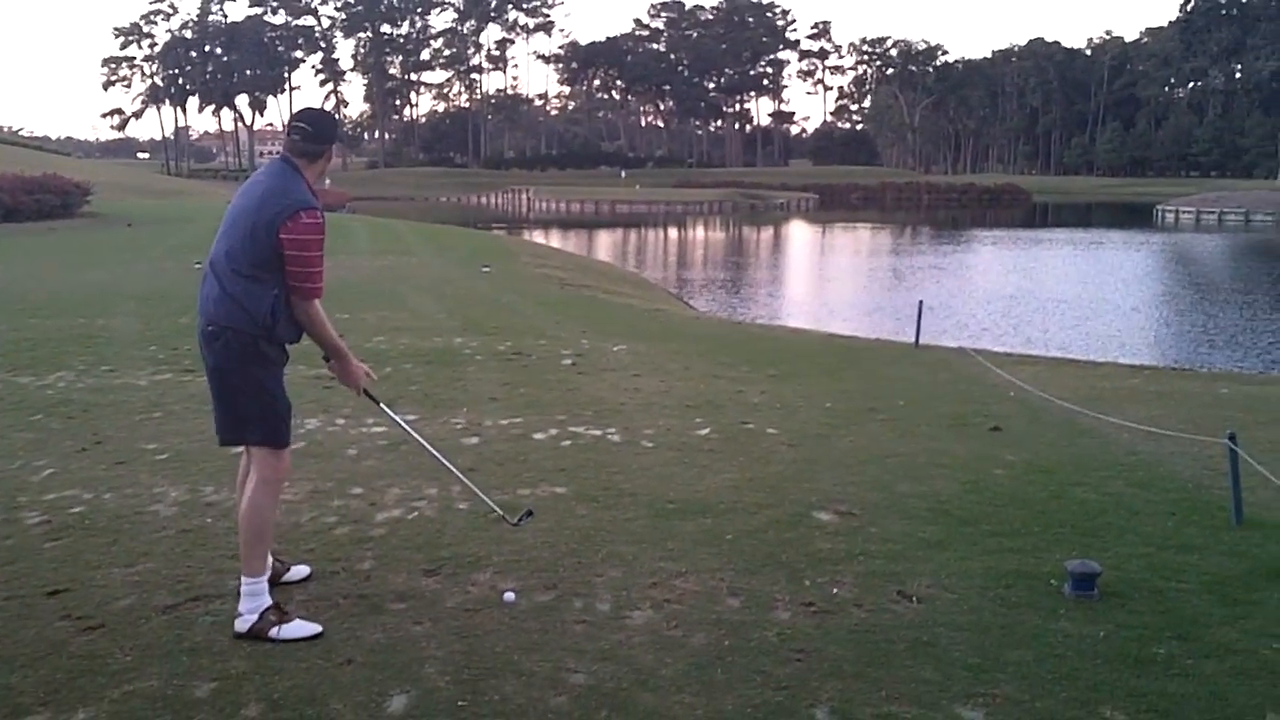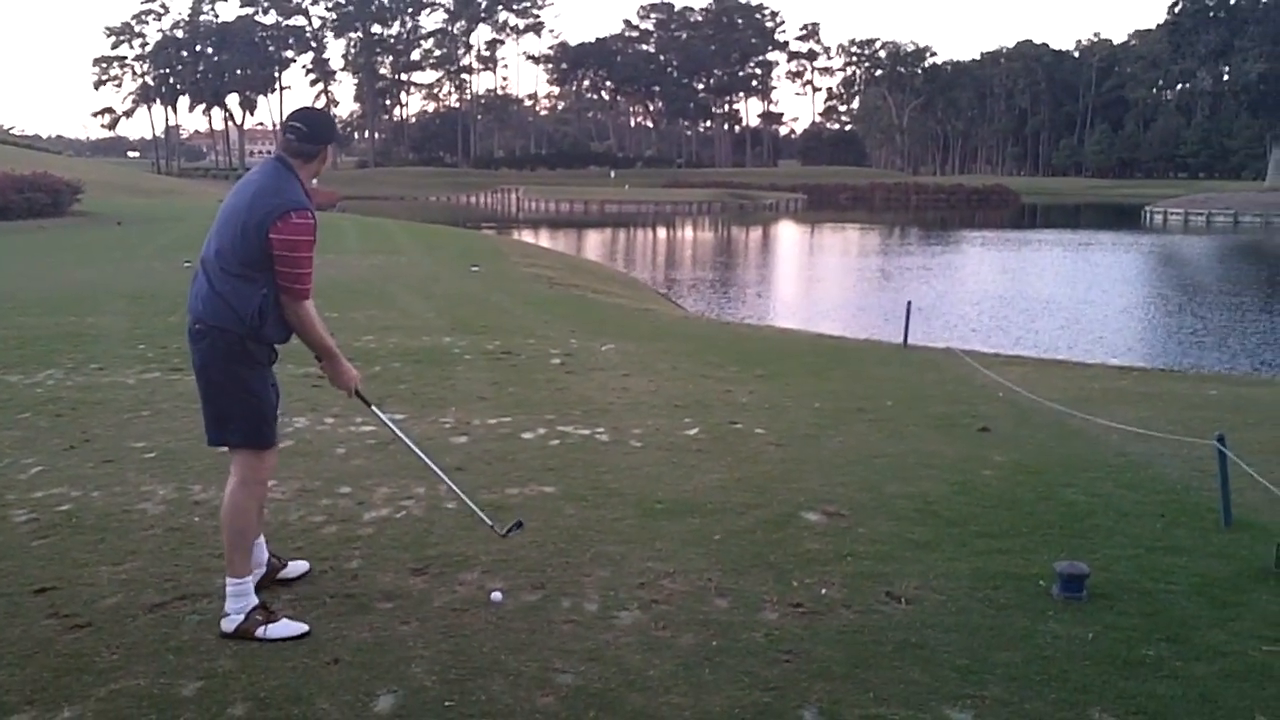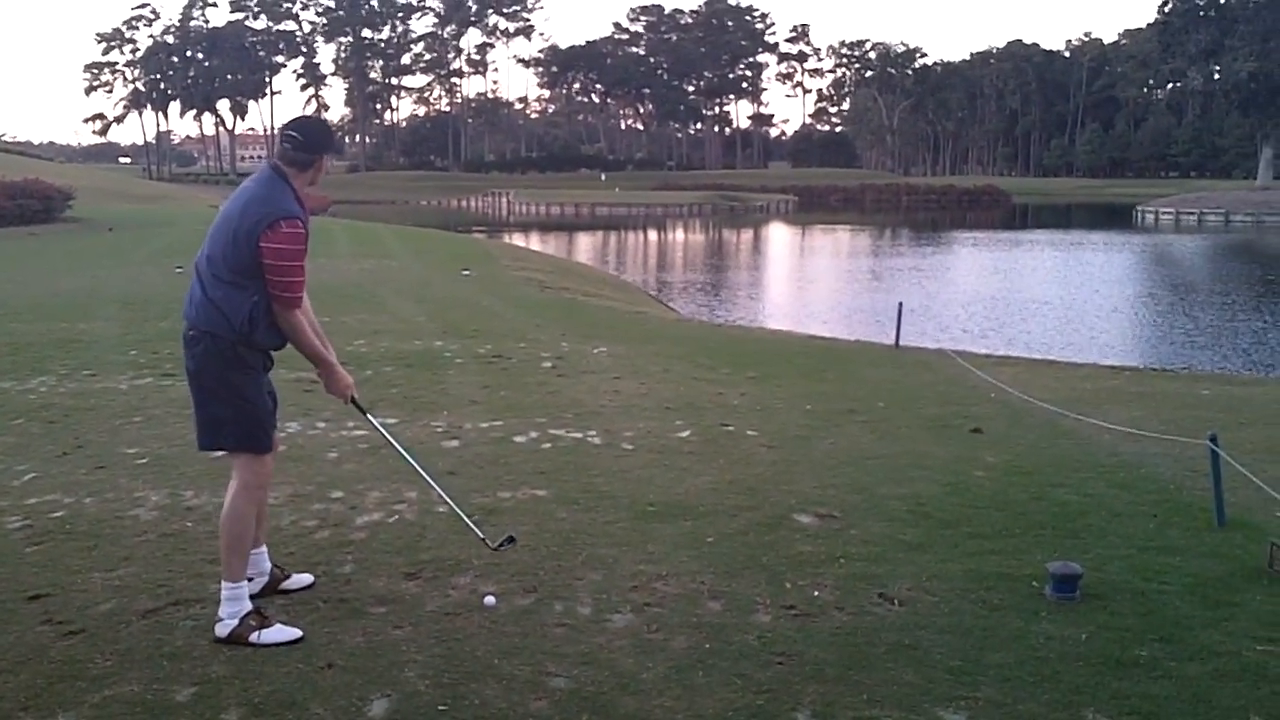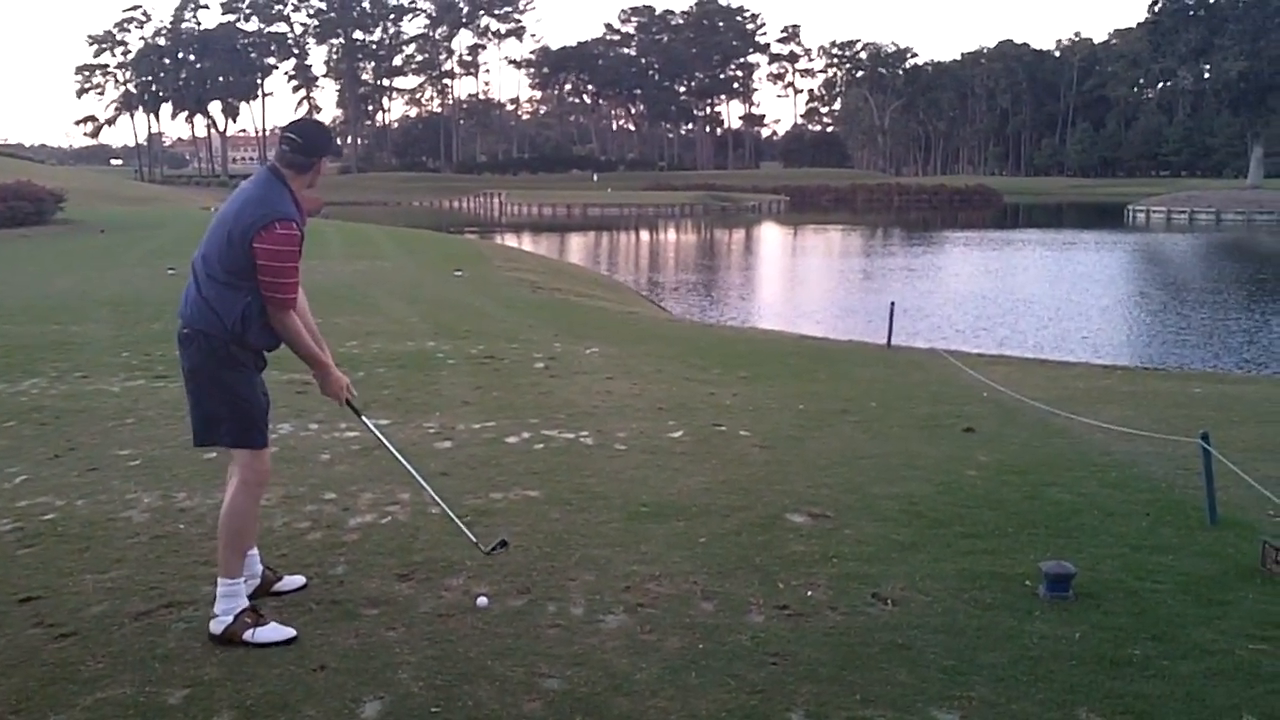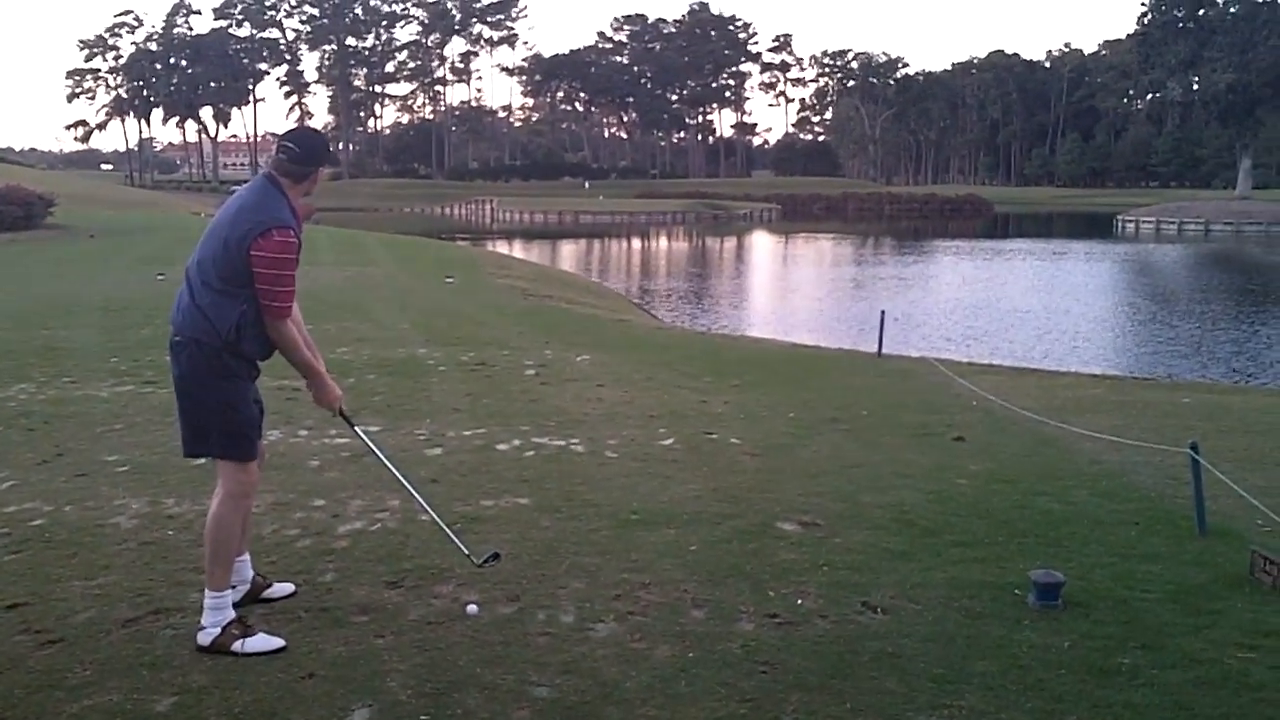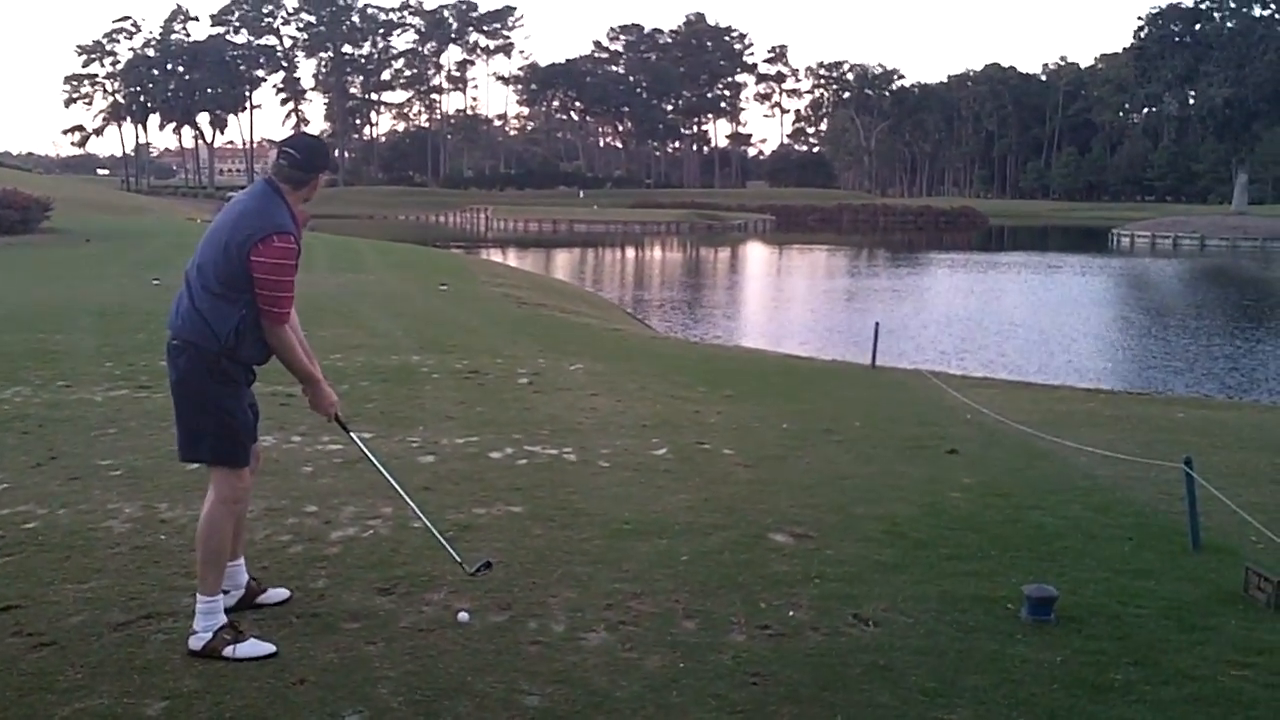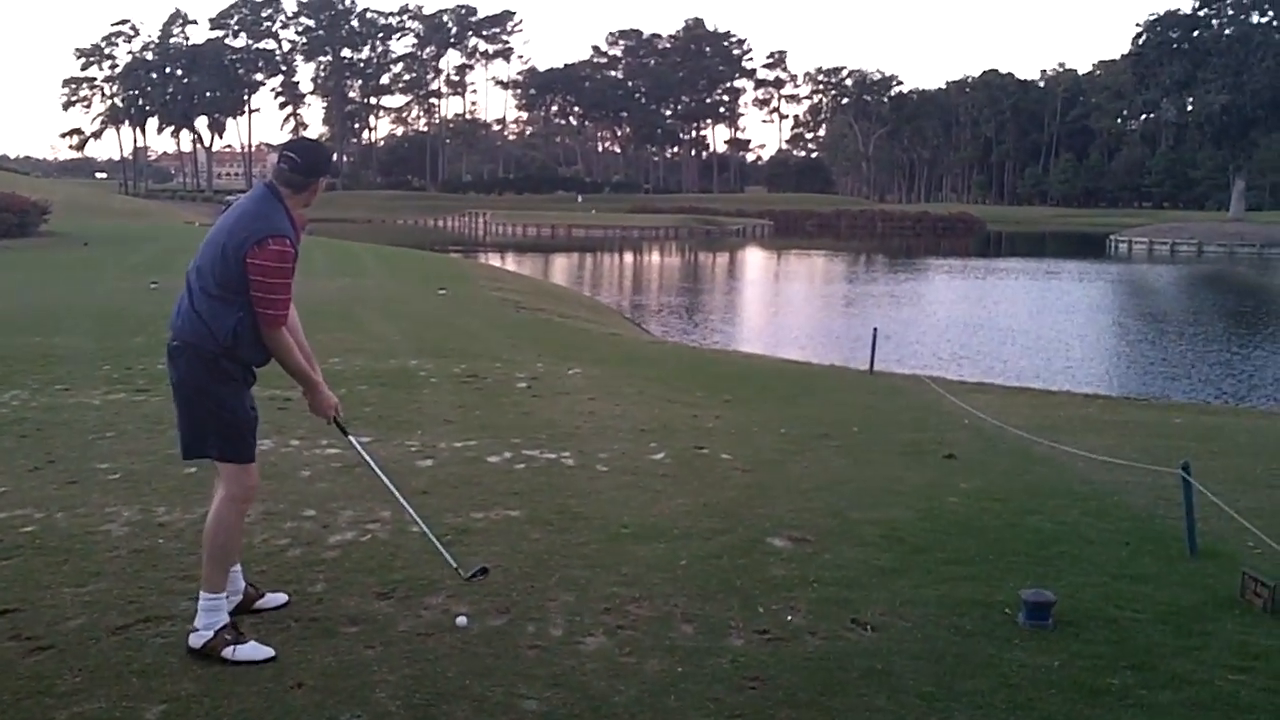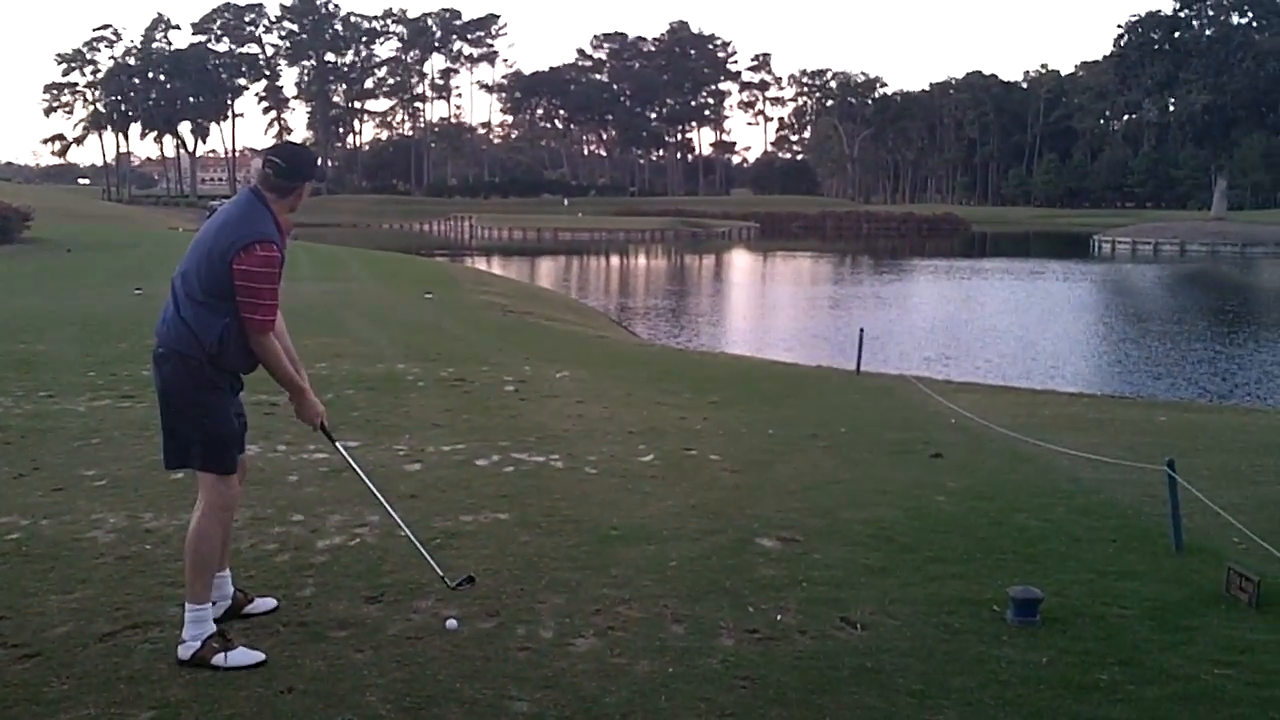
dt=0.2s
person 1, frame 1
left shoulder: (264, 182)
right shoulder: (301, 209)
right elbow: (303, 303)
left wrist: (334, 347)
right wrist: (343, 358)
left hip: (228, 330)
right hip: (246, 341)
left knee: (257, 451)
right knee: (271, 465)
left ankle: (260, 563)
right ankle: (253, 608)
person 1, frame 2
left shoulder: (261, 180)
right shoulder: (292, 209)
right elbow: (294, 304)
left wrist: (328, 344)
right wrist: (334, 361)
left hip: (225, 331)
right hip: (233, 341)
left knee: (259, 447)
right knee: (252, 464)
left ankle: (256, 560)
right ankle: (239, 608)
person 1, frame 3
left shoulder: (261, 188)
right shoulder: (283, 218)
left elbow: (292, 291)
right elbow: (287, 311)
left wrist: (327, 350)
right wrist: (329, 370)
left hip: (228, 339)
right hip: (226, 347)
left knee: (260, 454)
right knee: (252, 470)
left ankle: (257, 570)
right ankle: (234, 612)
person 1, frame 4
left shoulder: (262, 190)
right shoulder: (278, 219)
left elbow: (289, 291)
right elbow: (281, 313)
left wrist: (324, 352)
right wrist: (323, 371)
left hip: (221, 339)
right hip: (220, 347)
left knee: (253, 454)
right knee: (251, 467)
left ankle: (249, 571)
right ankle: (229, 609)
person 1, frame 5
left shoulder: (256, 197)
right shoulder: (276, 228)
left elbow: (284, 302)
right elbow: (276, 322)
left wrist: (317, 361)
right wrist: (318, 380)
left hip: (214, 347)
right hip: (213, 355)
left knee: (249, 459)
right knee: (237, 478)
left ankle: (239, 577)
right ankle: (216, 620)
person 1, frame 6
left shoulder: (257, 202)
right shoulder: (276, 233)
left elbow: (282, 308)
right elbow: (274, 327)
left wrist: (314, 368)
right wrist: (315, 386)
left hip: (212, 352)
right hip: (209, 360)
left knee: (243, 463)
right knee: (230, 484)
left ankle: (233, 582)
right ankle: (207, 626)
person 1, frame 7
left shoulder: (259, 207)
right shoulder: (273, 237)
left elbow: (282, 307)
right elbow: (273, 329)
left wrist: (315, 370)
right wrist: (313, 388)
left hip: (214, 355)
right hip: (209, 361)
left knee: (237, 474)
right knee: (239, 482)
left ankle: (231, 588)
right ankle: (209, 624)
person 1, frame 8
left shoulder: (246, 212)
right shoulder: (259, 242)
left elbow: (269, 314)
right elbow: (259, 335)
left wrist: (301, 376)
right wrist: (300, 394)
left hip: (202, 362)
right hip: (195, 369)
left knee: (231, 475)
right knee: (218, 492)
left ankle: (219, 594)
right ankle: (197, 634)
